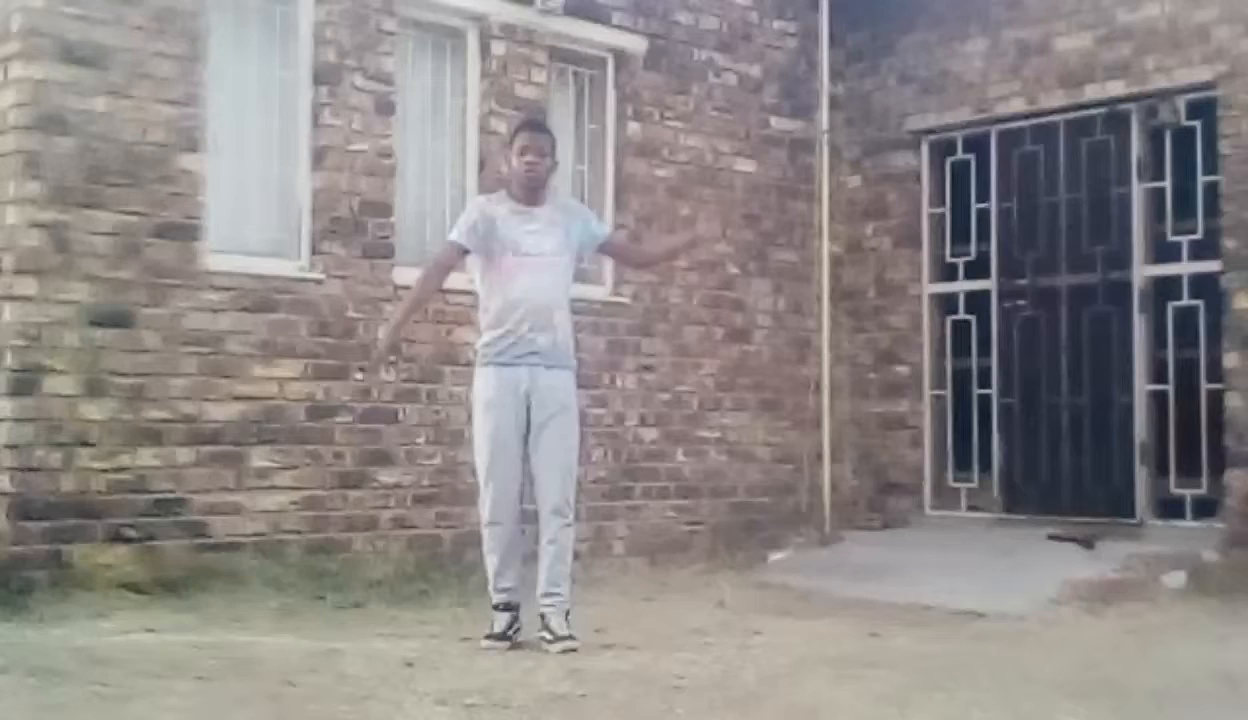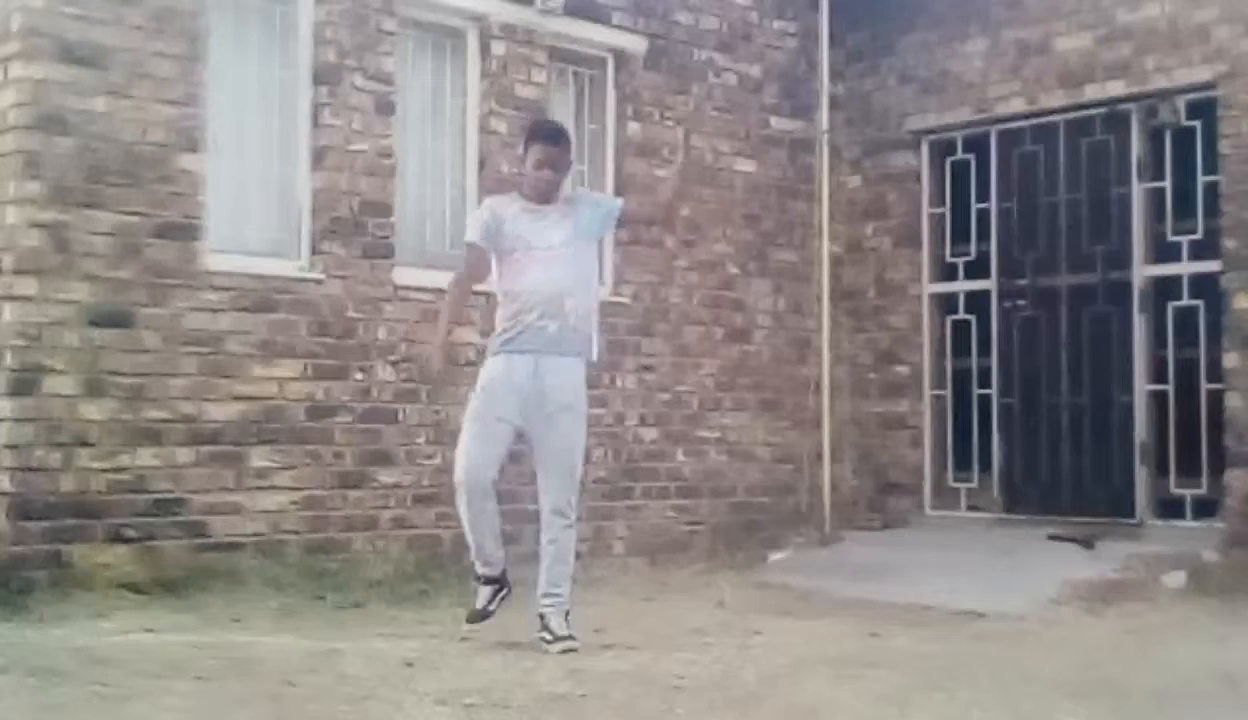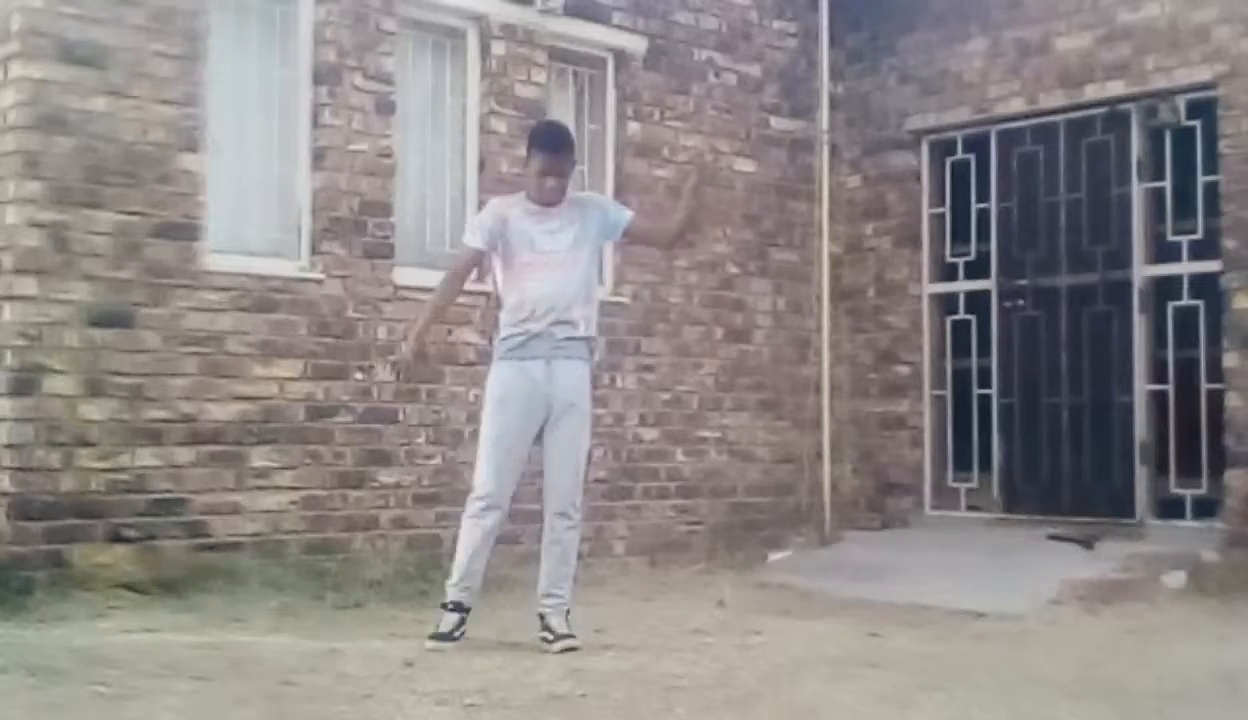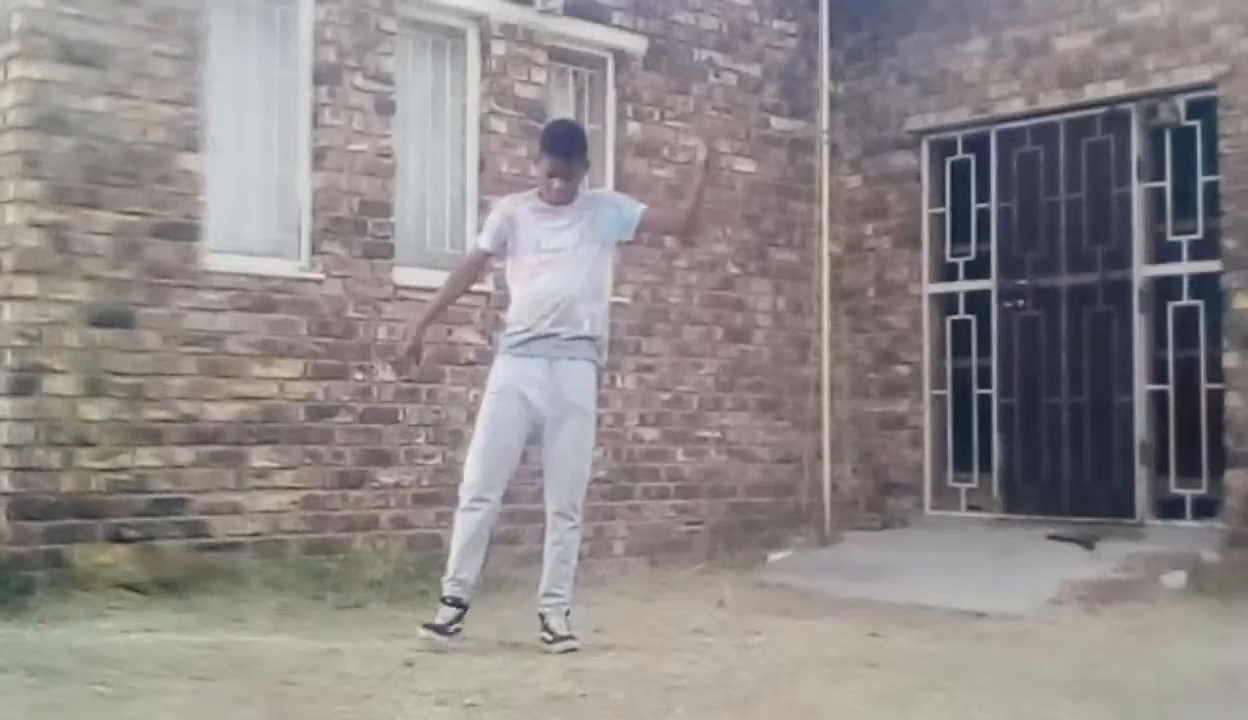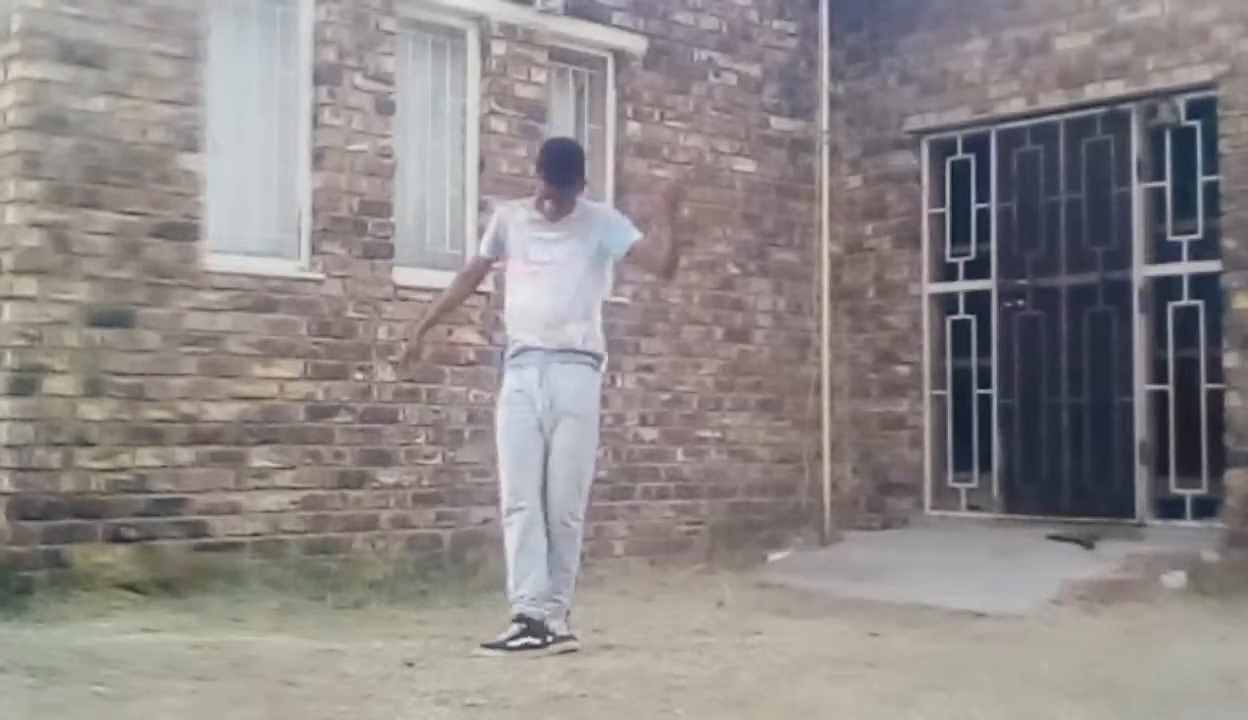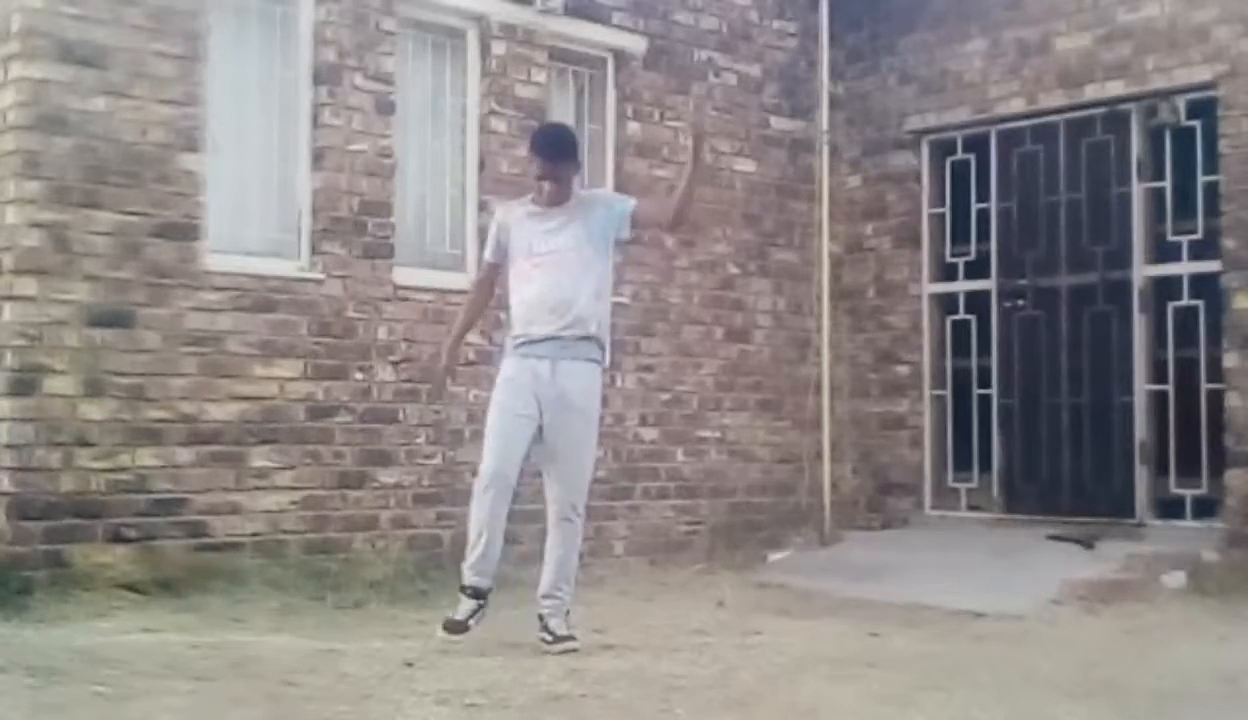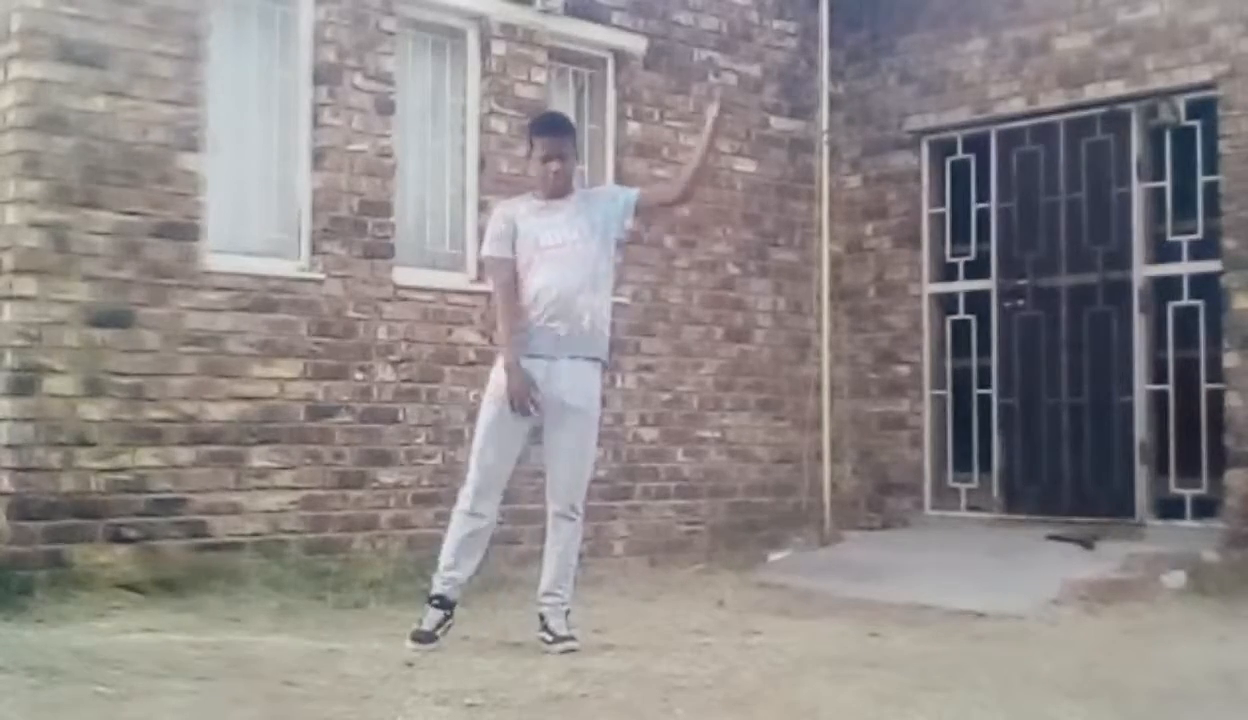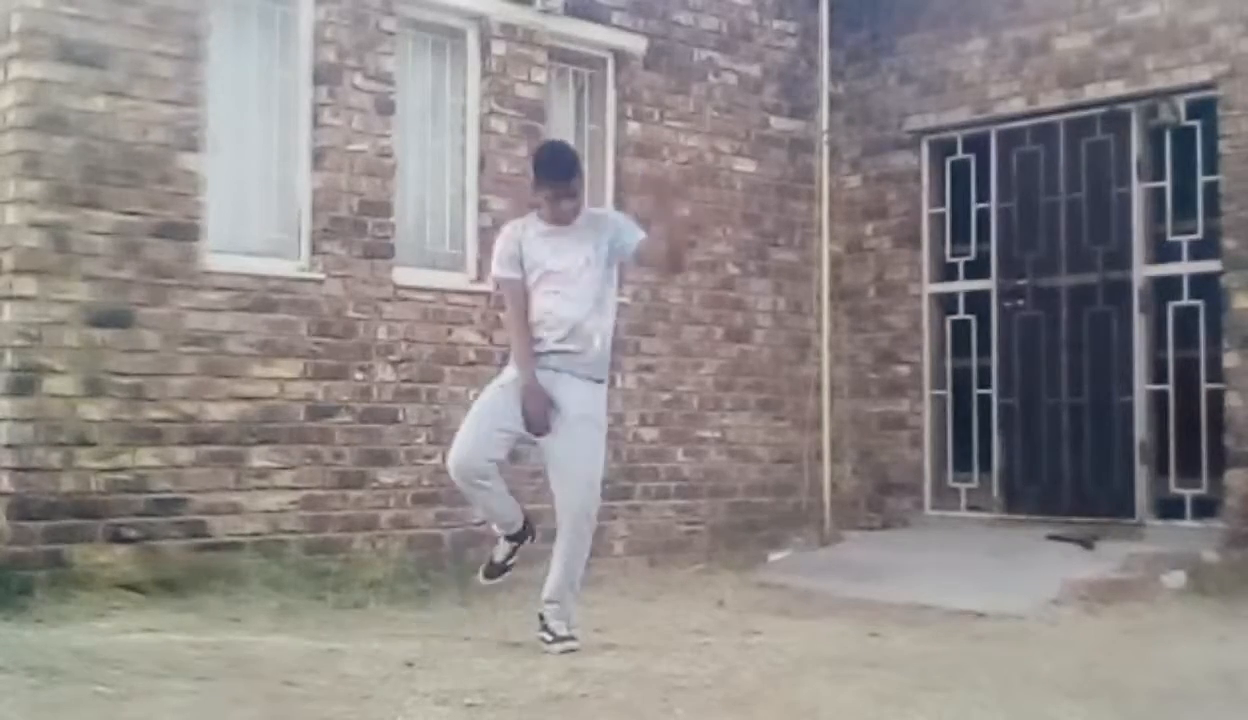
dt=0.3s
person 1, frame 1
left shoulder: (573, 216)
right shoulder: (484, 212)
left elbow: (638, 256)
right elbow: (439, 269)
left wrist: (695, 238)
right wrist: (394, 327)
left hip: (556, 371)
right hip: (498, 370)
left knee: (557, 499)
right knee: (498, 499)
left ankle: (554, 610)
right ankle: (504, 606)
person 1, frame 2
left shoulder: (589, 208)
right shoulder: (496, 212)
left elbow: (657, 211)
right elbow: (471, 274)
left wrist: (683, 160)
right wrist: (443, 332)
left hip: (566, 364)
right hip: (508, 360)
left knee: (560, 497)
right knee: (472, 473)
left ankle: (553, 610)
right ankle: (491, 573)
person 1, frame 3
left shoulder: (595, 211)
right shoulder: (500, 213)
left elbow: (668, 235)
right elbow: (460, 273)
left wrist: (692, 191)
right wrist: (419, 332)
left hip: (571, 367)
right hip: (515, 365)
left knee: (565, 499)
right knee: (490, 489)
left ankle: (554, 610)
right ankle: (457, 603)
person 1, frame 4
left shoulder: (608, 209)
right shoulder: (511, 211)
left elbow: (679, 225)
right elbow: (469, 269)
left wrist: (702, 174)
right wrist: (421, 324)
left hip: (575, 368)
right hip: (516, 363)
left knee: (567, 500)
right knee: (480, 484)
left ankle: (554, 611)
right ankle: (455, 596)
person 1, frame 5
left shoulder: (603, 222)
right shoulder: (508, 218)
left elbow: (664, 267)
right elbow: (471, 276)
left wrist: (671, 217)
right wrist: (424, 326)
left hip: (575, 374)
right hip: (521, 373)
left knee: (567, 502)
right knee: (519, 497)
left ankle: (554, 611)
right ankle: (527, 615)
person 1, frame 6
left shoulder: (604, 209)
right shoulder: (508, 217)
left elbow: (670, 217)
right elbow: (485, 284)
left wrist: (692, 163)
right wrist: (452, 343)
left hip: (579, 367)
right hip: (522, 363)
left knee: (568, 499)
right knee: (495, 476)
left ankle: (554, 611)
right ankle: (475, 586)
person 1, frame 7
left shoulder: (606, 204)
right shoulder: (508, 215)
left elbow: (678, 193)
right elbow: (504, 295)
left wrist: (709, 129)
right wrist: (512, 366)
left hip: (579, 370)
right hip: (520, 364)
left knee: (567, 501)
right knee: (481, 487)
left ankle: (553, 612)
right ankle: (442, 599)
person 1, frame 8
left shoulder: (609, 227)
right shoulder: (515, 236)
left elbow: (670, 262)
right elbow: (516, 315)
right wrist: (529, 385)
left hip: (582, 384)
right hip: (526, 374)
left knee: (580, 506)
right knee: (465, 460)
left ankle: (556, 614)
right ankle: (514, 527)
